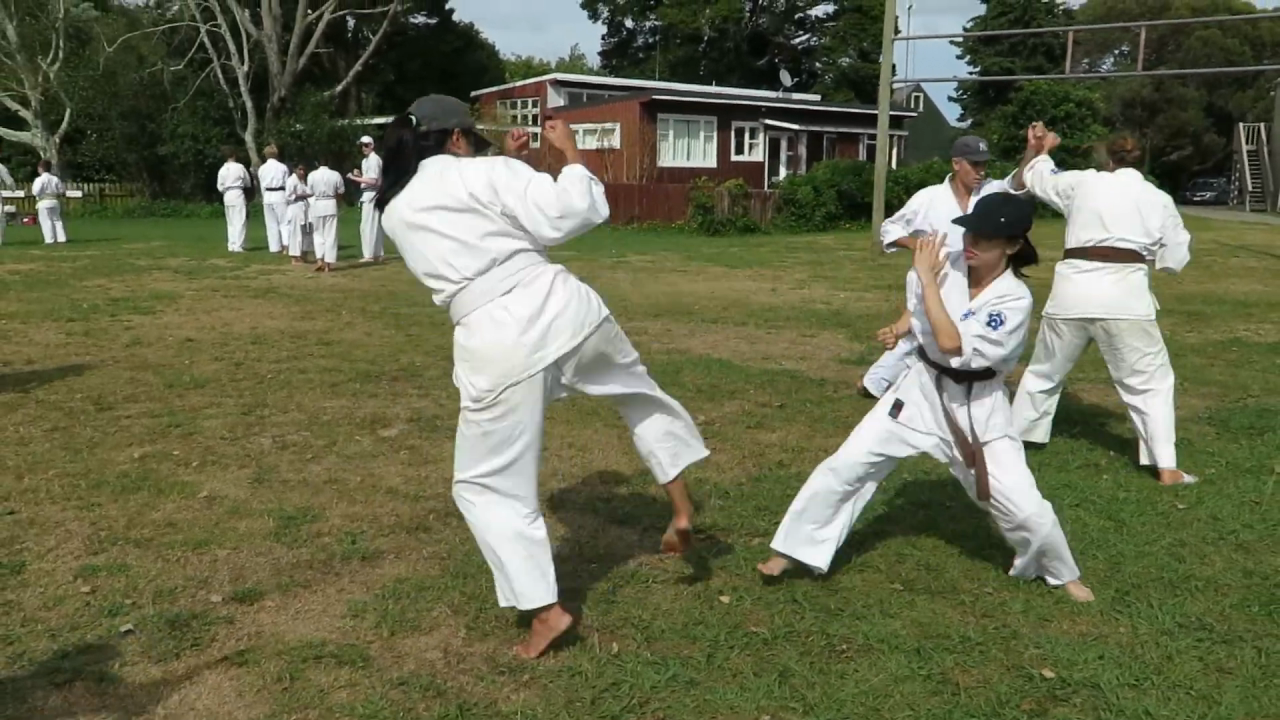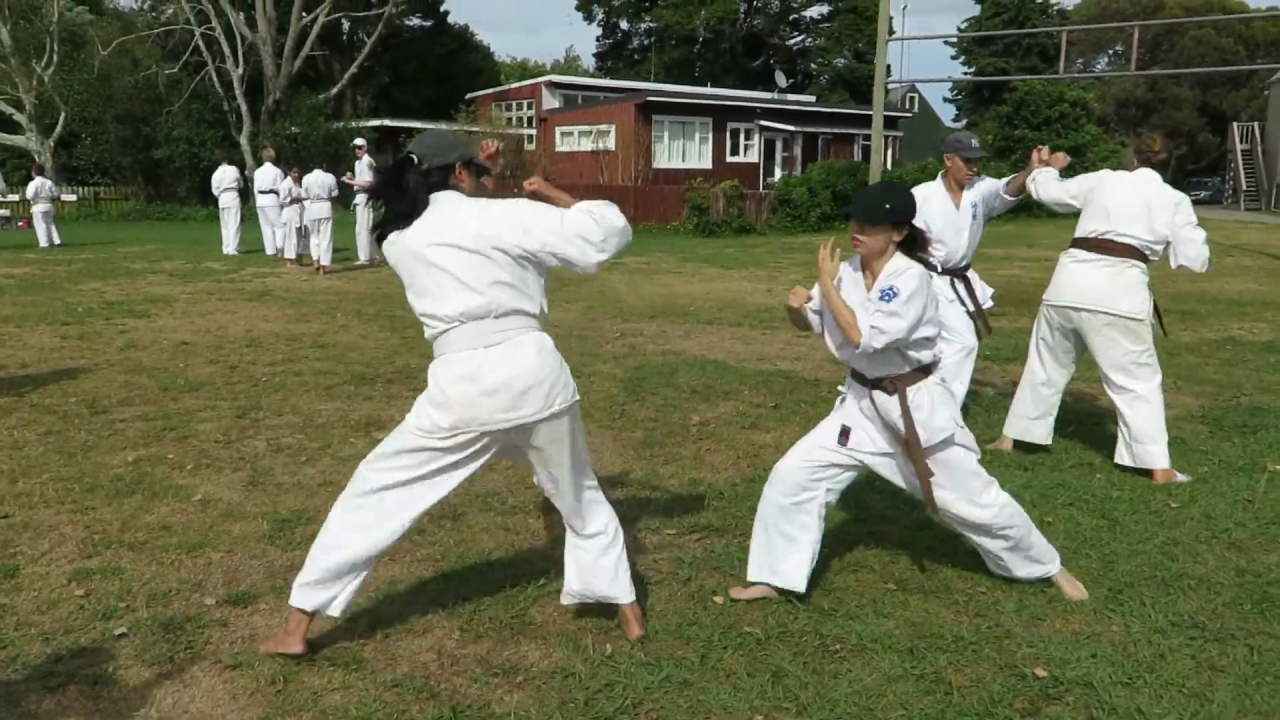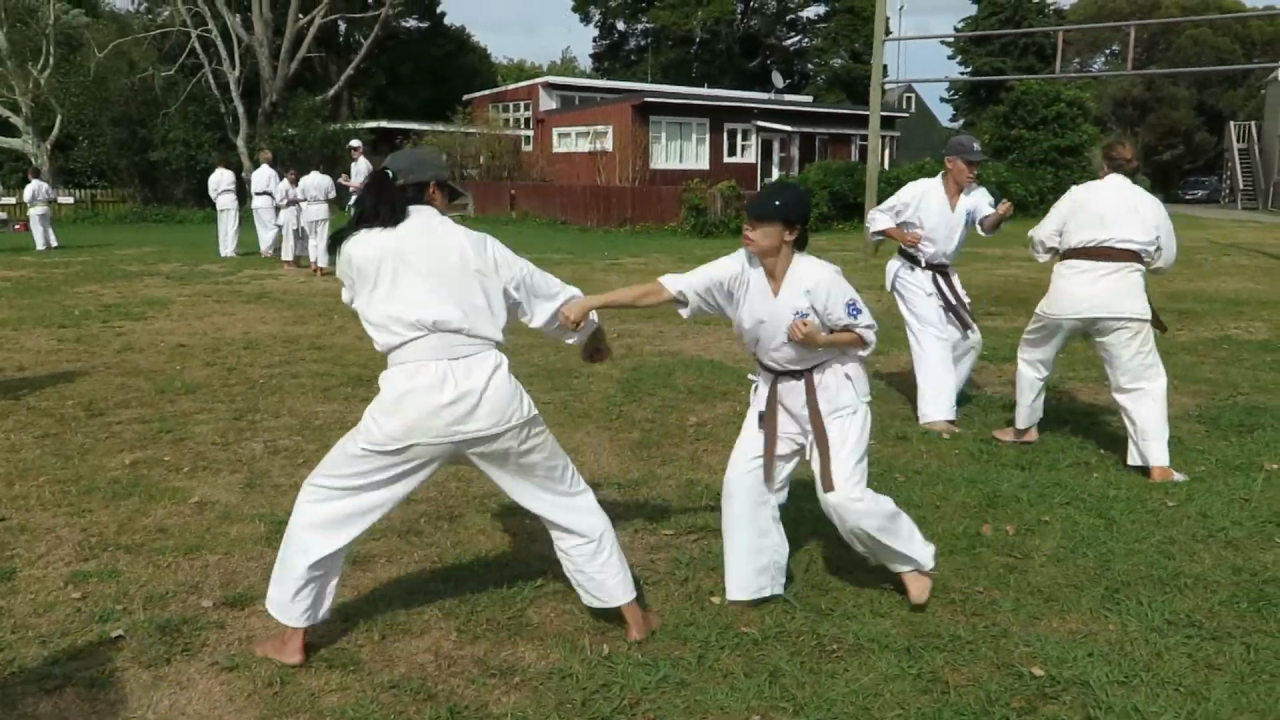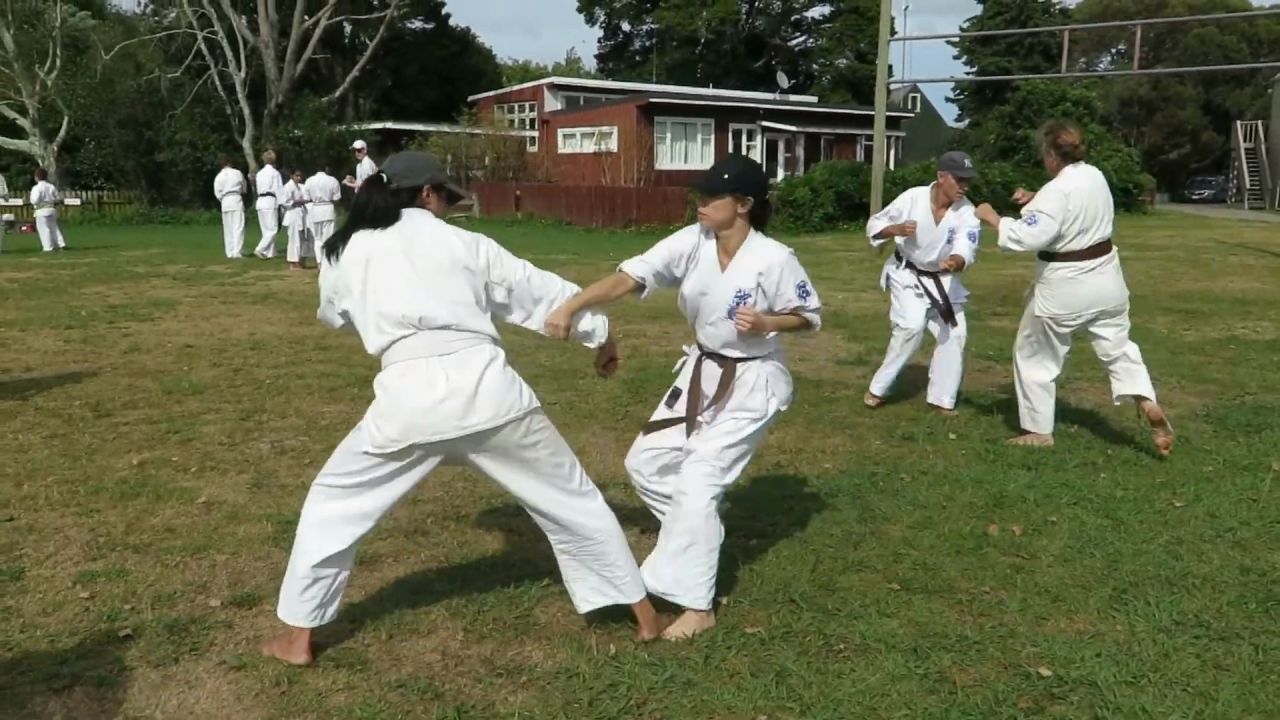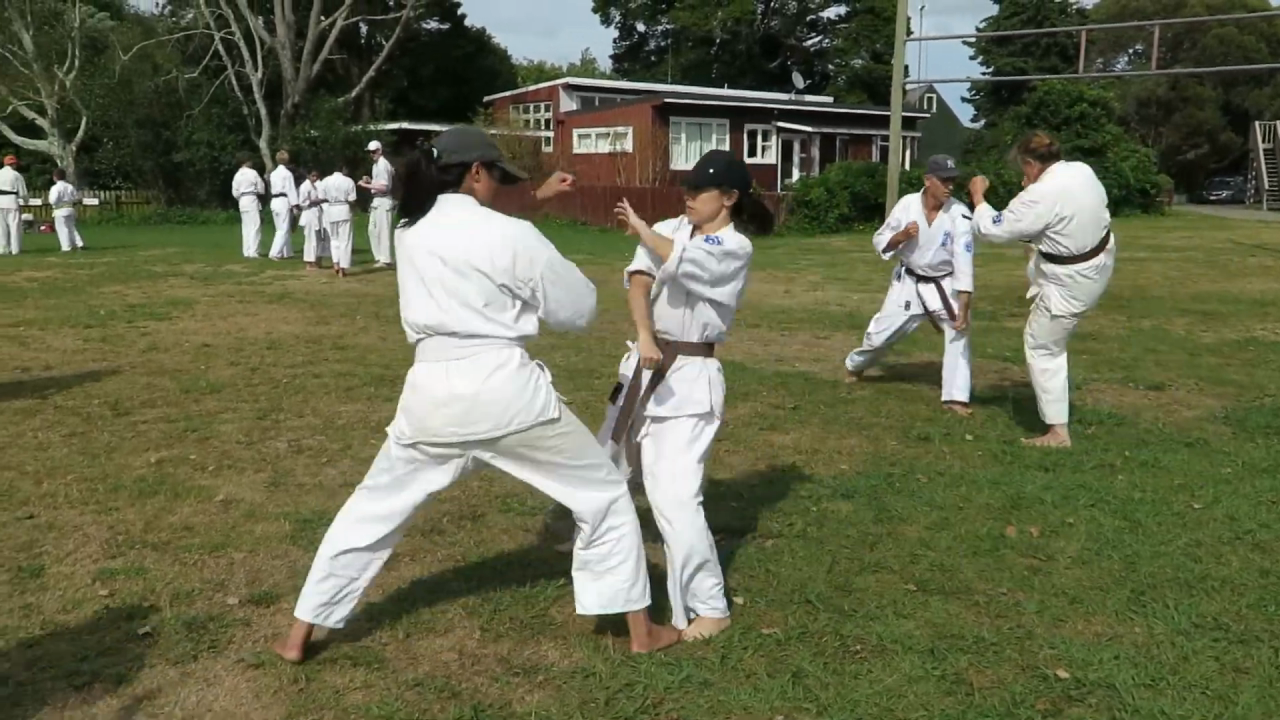
dt=0.2s
person 1, frame 1
left shoulder: (394, 214)
right shoulder: (486, 172)
right elbow: (573, 212)
right wrist: (568, 151)
left hip: (495, 346)
right hip: (562, 307)
left knee: (492, 487)
right knee: (637, 393)
left ankle: (546, 613)
right ankle: (680, 506)
person 1, frame 2
left shoulder: (398, 241)
right shoulder: (508, 215)
right elbow: (608, 232)
left wrist: (479, 172)
right wrist: (554, 197)
left hip: (464, 387)
right hip: (538, 372)
left knee: (373, 496)
right knee: (580, 495)
left ankle: (298, 627)
right ankle: (629, 614)
person 1, frame 3
left shoulder: (356, 244)
right shoulder: (477, 245)
right elbow: (553, 301)
right wrist: (592, 335)
left hip: (412, 398)
right hip: (489, 391)
left knee: (324, 500)
right knee: (567, 500)
left ankle: (292, 636)
right ankle: (633, 616)
person 1, frame 4
left shoulder: (349, 248)
right shoulder: (468, 245)
left elbow: (334, 314)
right elbow: (550, 296)
right wrist: (603, 337)
left hip: (410, 396)
right hip: (488, 388)
left knee: (332, 504)
right knee: (568, 494)
left ankle: (299, 637)
right ankle: (643, 615)
person 1, frame 5
left shoulder: (415, 229)
right shoulder: (510, 236)
right elbow: (577, 307)
left wrist: (541, 194)
right wrist: (543, 267)
left hip: (432, 396)
right hip: (509, 393)
left knee: (372, 510)
right knee: (604, 495)
left ankle: (298, 636)
right ankle: (641, 629)
person 2, frame 1
left shoulder: (1015, 301)
right shoulder: (951, 267)
left elbow: (955, 347)
left wrist: (927, 278)
right wrist: (907, 318)
left hip: (976, 403)
right hip: (923, 389)
left knee: (1026, 507)
right knee: (850, 464)
left ankle: (1061, 573)
right ankle: (794, 552)
person 2, frame 2
left shoulder: (910, 280)
right shoulder: (847, 272)
left elbow: (859, 337)
right elbow: (805, 324)
left wrist: (829, 284)
right wrist: (797, 305)
left hip: (918, 409)
right hip: (864, 404)
left knee: (977, 503)
right knee: (794, 476)
left ankle: (1049, 568)
right ankle: (774, 578)
person 2, frame 3
left shoulder: (823, 279)
right shoulder: (739, 269)
left elbow: (864, 338)
right elbow: (672, 289)
left wrist: (821, 339)
right wrist: (591, 301)
left hip: (833, 389)
right hip: (778, 389)
left knee: (843, 498)
right knee: (744, 484)
left ankle: (911, 560)
right ankle: (759, 581)
person 2, frame 4
left shoulder: (774, 260)
right shoulder: (690, 242)
left elbow: (809, 315)
right elbow: (632, 274)
left wrist: (766, 321)
right wrist: (571, 305)
left hip: (752, 382)
right hip: (703, 374)
left knee: (699, 483)
right knee: (648, 464)
left ankle: (696, 604)
right ankle: (702, 542)
person 2, frame 5
left shoulder: (734, 248)
right shoulder: (675, 231)
left elbow: (671, 262)
right elbow: (638, 279)
left wrist: (637, 225)
right wrist: (642, 332)
left hip: (691, 382)
right hip: (647, 371)
left knee: (675, 498)
left ankle: (707, 607)
person 3, frame 1
left shoulder: (1085, 183)
right shoulder: (1160, 200)
left elbow: (1037, 179)
right elbow: (1175, 260)
left wrist: (1043, 151)
left hip: (1073, 291)
right hip: (1124, 295)
left knee: (1045, 369)
right knee: (1150, 379)
left ankle: (1012, 438)
right ankle: (1166, 468)
person 3, frame 2
left shoulder: (1102, 180)
right shoulder: (1175, 201)
left elbow: (1046, 190)
right elbow: (1194, 261)
left wrist: (1050, 166)
right wrist: (1166, 244)
left hip: (1071, 281)
right hip: (1120, 290)
left knee: (1047, 364)
right knee: (1137, 379)
left ankle: (1013, 436)
right ankle: (1159, 467)
person 3, frame 3
left shoulder: (1080, 193)
right shoulder: (1151, 205)
left elbow: (1042, 240)
right elbow: (1163, 261)
left wrist: (1063, 249)
left hip: (1072, 291)
right hip: (1124, 295)
left knee: (1033, 356)
right knee: (1143, 380)
left ankle: (1025, 429)
right ankle: (1159, 466)
person 3, frame 4
left shoulder: (1056, 191)
right shoulder: (1094, 176)
left elbow: (1029, 238)
left wrist: (993, 219)
right wrist: (1035, 199)
left hip: (1066, 289)
right hip: (1104, 279)
left knee: (1034, 357)
right knee: (1118, 347)
left ankle: (1039, 433)
right ankle: (1149, 406)
person 3, frame 5
left shoulder: (1041, 196)
right shoulder: (1082, 170)
left elbow: (993, 231)
left wrist: (977, 197)
left hip: (1069, 281)
right hip: (1098, 263)
left knee: (1044, 351)
left ankle: (1059, 432)
person 4, frame 1
left shoulder: (990, 193)
right shoulder: (927, 198)
left elbow: (1016, 186)
right elbow: (890, 230)
right wrist: (913, 244)
left knee: (916, 341)
left ankle: (874, 383)
person 4, frame 2
left shoulder: (982, 189)
right shoulder: (922, 195)
left elbow: (1007, 191)
left wrist: (1031, 170)
left hip: (961, 280)
right hip: (932, 281)
left knee: (951, 343)
right knee: (962, 343)
person 4, frame 3
left shoulder: (977, 195)
right shoulder: (919, 190)
left elbow: (986, 223)
right elbow: (876, 216)
left wrist: (1000, 217)
right wrist: (899, 234)
left hip: (943, 277)
right hip: (913, 274)
left knee: (968, 340)
right knee: (933, 339)
left ankle: (942, 397)
right ankle: (935, 415)
person 4, frame 4
left shoulder: (967, 213)
right shoulder: (912, 198)
left elbow: (965, 252)
right elbow: (876, 224)
left wrist: (954, 262)
right wrist: (896, 230)
left hip: (943, 280)
right hip: (906, 274)
left knee: (953, 335)
right knee: (910, 328)
left ankle: (942, 398)
right ankle: (879, 387)
person 4, frame 5
left shoulder: (960, 215)
right shoulder: (907, 204)
left elbow: (965, 265)
right elbow: (881, 244)
left wrist: (964, 310)
right wrist: (902, 236)
left hip: (945, 285)
right hip: (908, 281)
left knee: (958, 333)
right knee: (881, 333)
left ankle: (955, 397)
right ankle: (856, 364)
